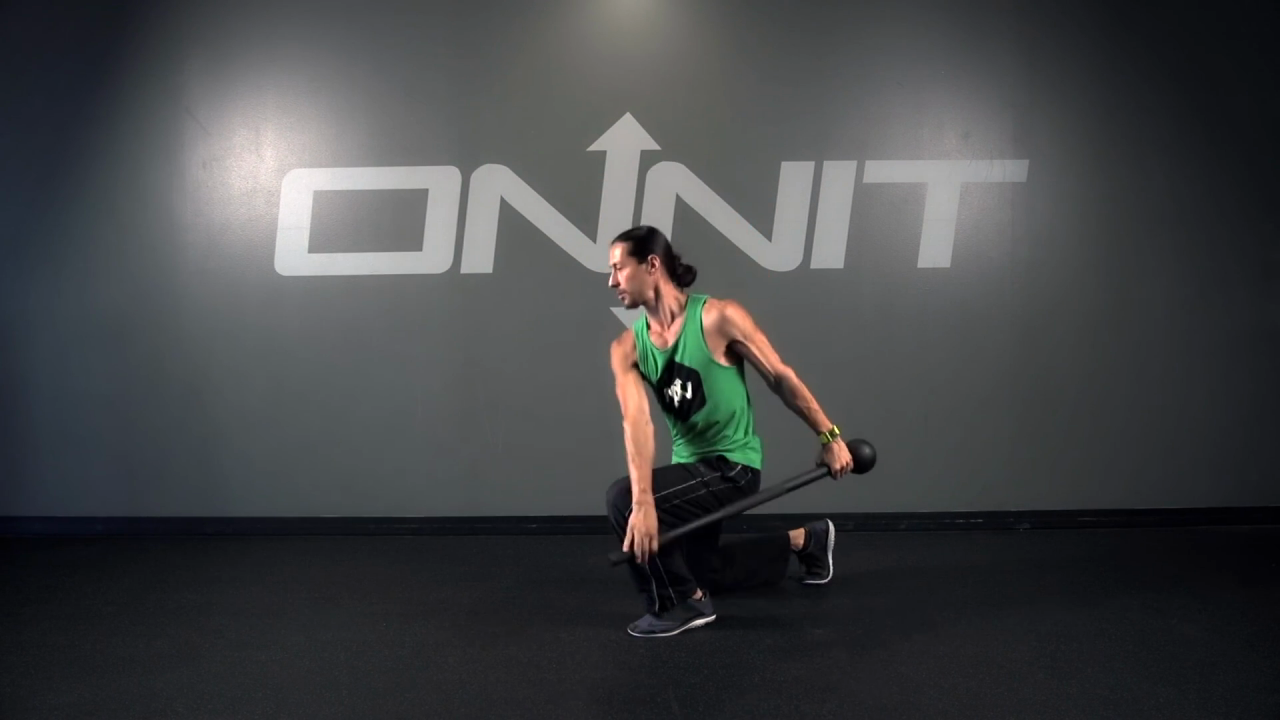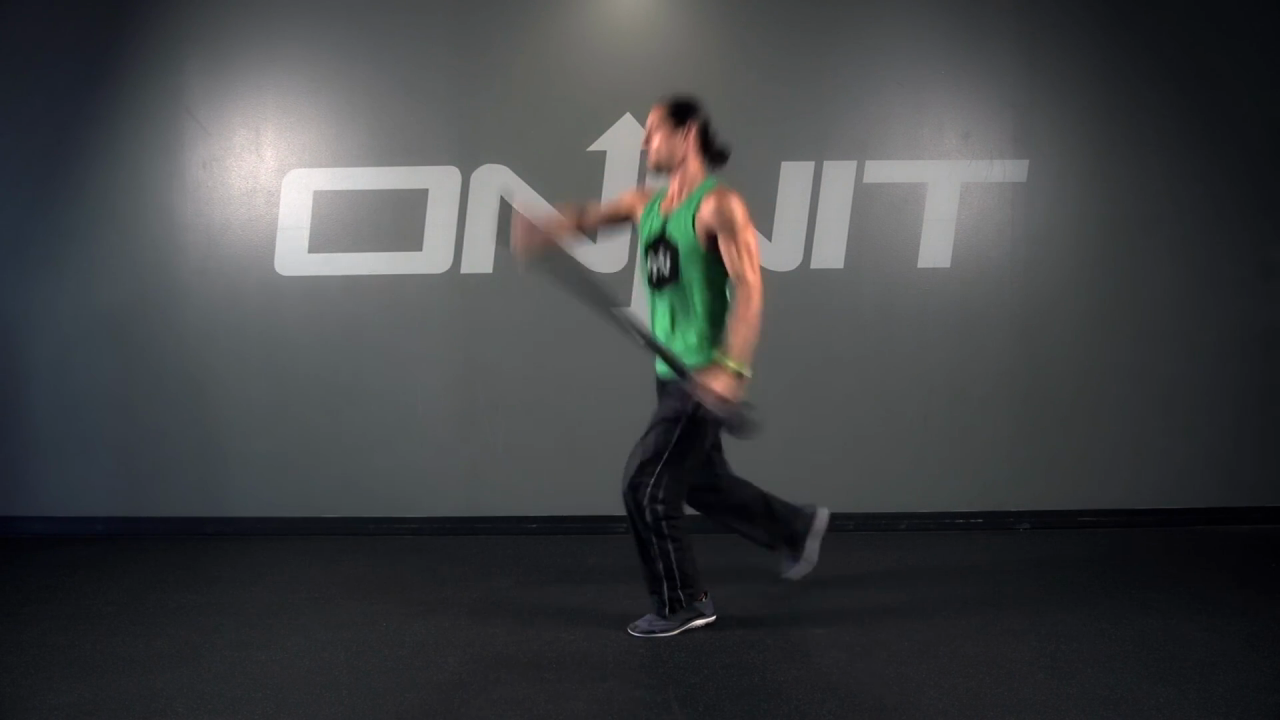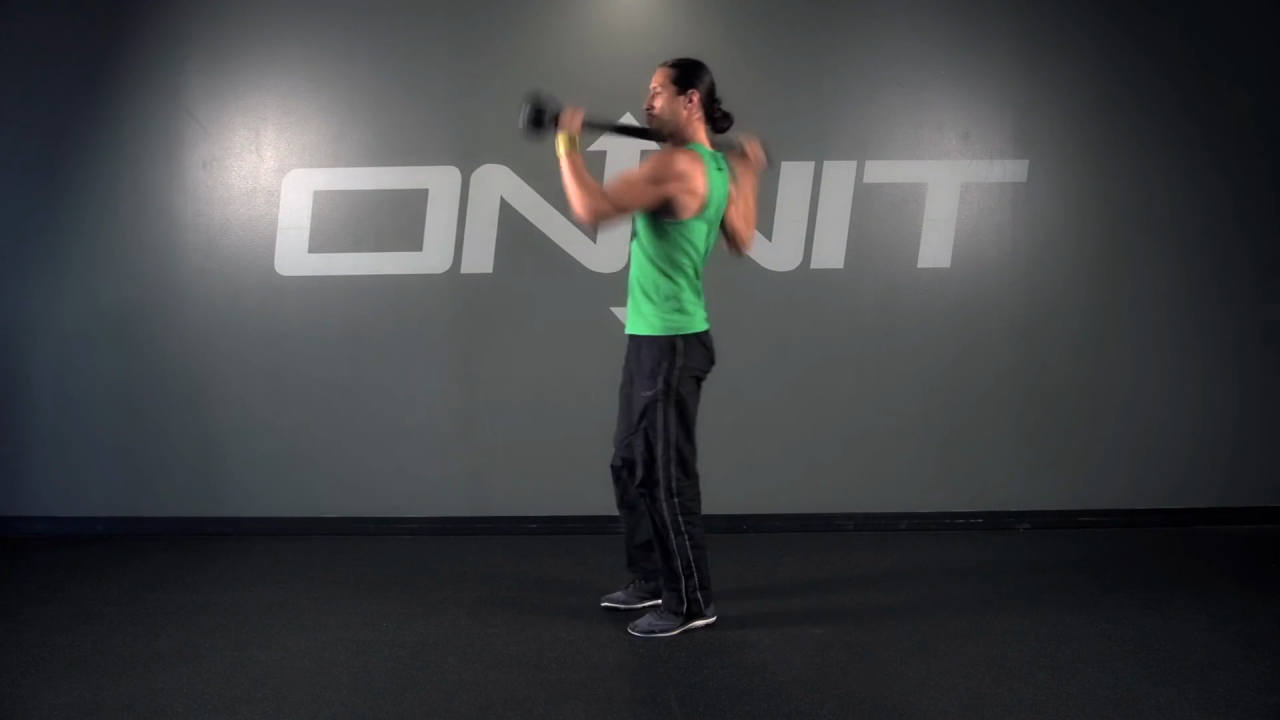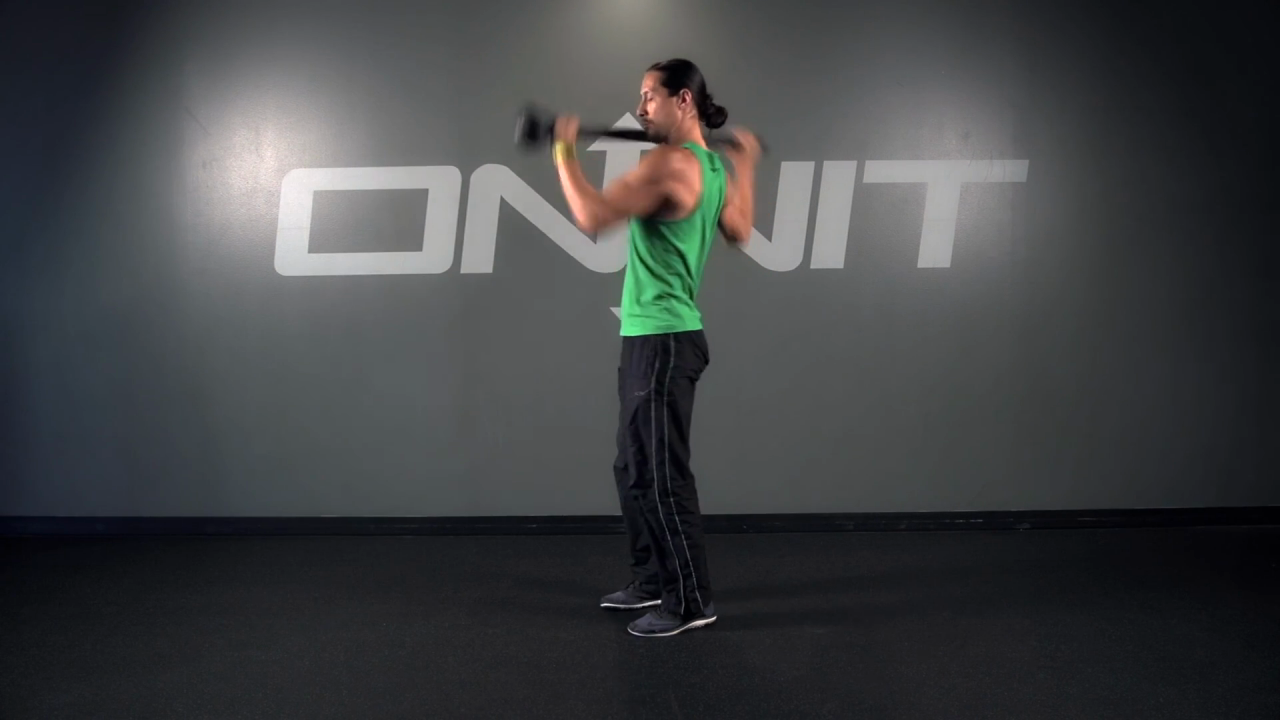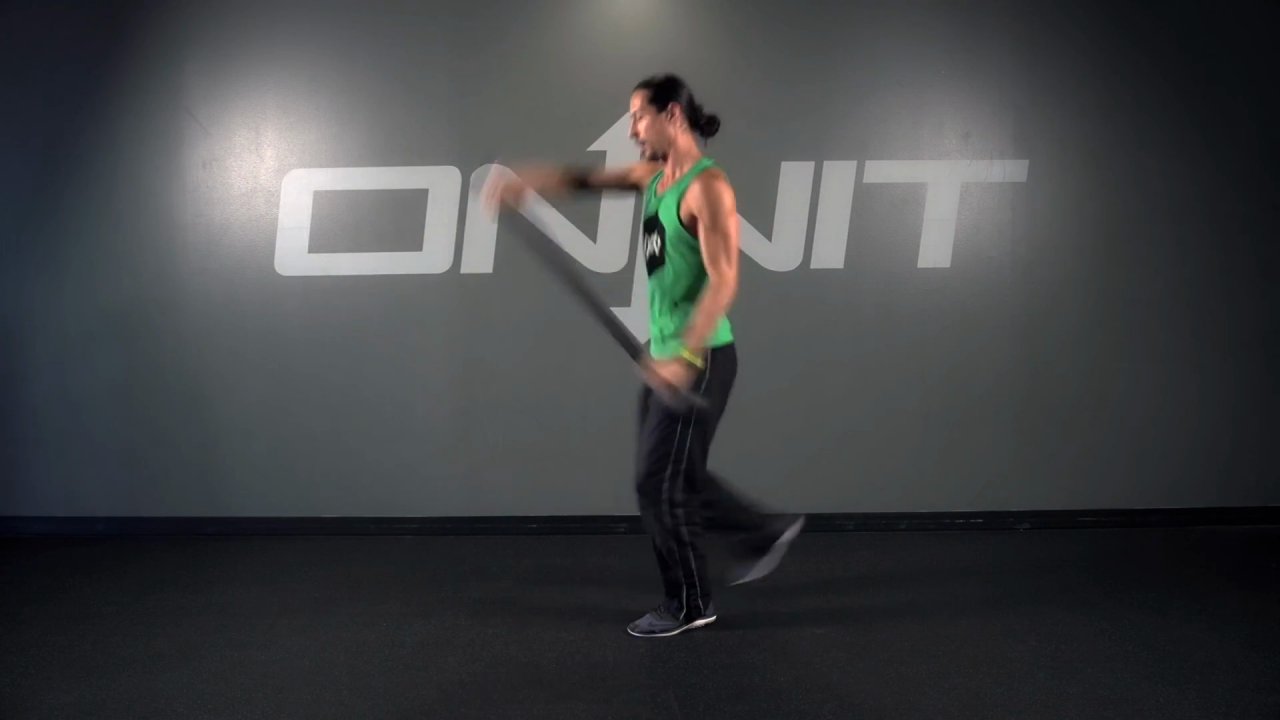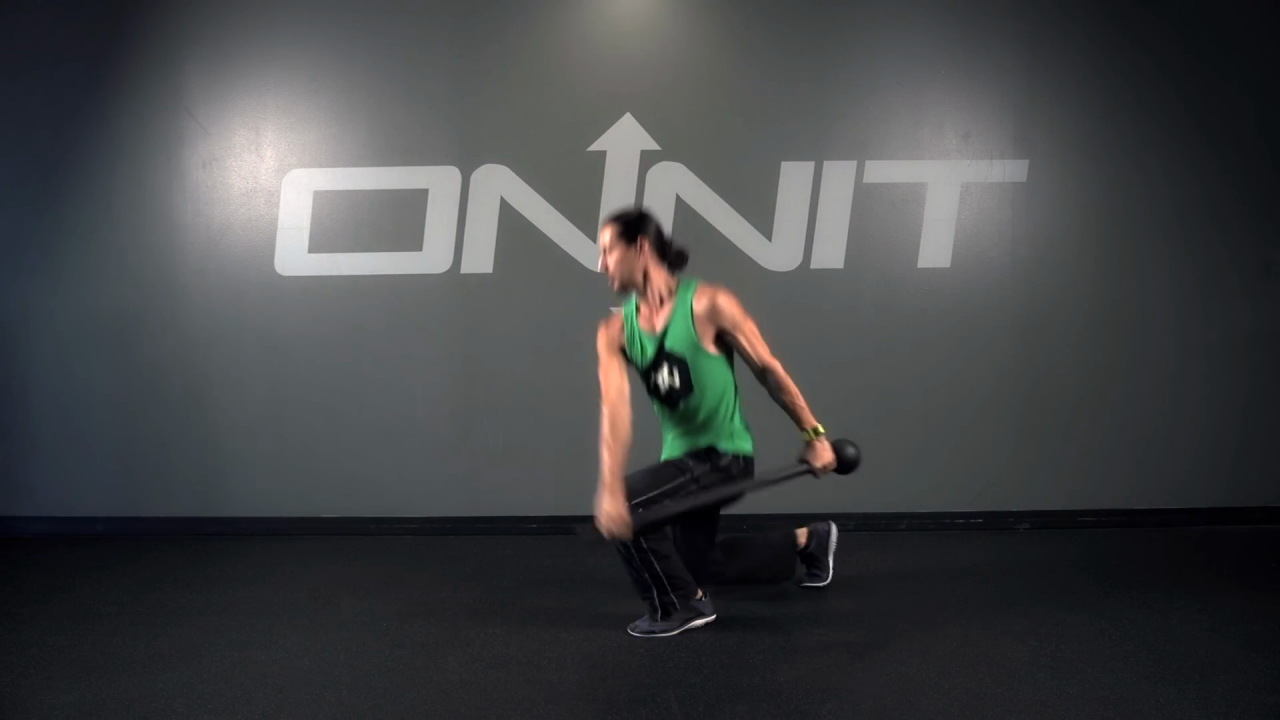
dt=0.4s
person 1, frame 1
left shoulder: (717, 318)
right shoulder: (627, 347)
left elbow: (781, 377)
right elbow: (637, 423)
left wrist: (829, 437)
right wrist: (644, 503)
left hip: (733, 465)
right hip: (690, 463)
left knee: (620, 498)
right knee: (703, 569)
left ankle: (680, 604)
right ankle: (808, 540)
person 1, frame 2
left shoulder: (721, 205)
right shoulder: (651, 203)
left elbow: (749, 291)
right elbow: (586, 219)
left wrist: (730, 368)
right wrist: (543, 229)
left hip: (706, 376)
right hip: (674, 375)
left knee: (645, 484)
right knee: (704, 485)
left ankle: (683, 604)
right ankle: (798, 525)
person 1, frame 3
left shoulder: (674, 164)
right shoulder: (721, 171)
left elbow: (590, 210)
right elbow: (742, 240)
left wrist: (568, 140)
right wrist: (749, 174)
left hip: (671, 342)
right hip: (654, 337)
left knee: (665, 475)
right knee: (631, 467)
left ankle: (691, 602)
right ankle: (652, 579)
person 1, frame 4
left shoulder: (669, 162)
right shoulder: (708, 165)
left elbow: (590, 215)
right elbow: (738, 232)
left wrist: (565, 147)
right wrist: (747, 163)
left hip: (665, 340)
right hip: (651, 339)
left knee: (660, 474)
right knee: (635, 469)
left ankle: (691, 601)
right ankle: (655, 579)
person 1, frame 5
left shoulder: (708, 186)
right shoulder: (651, 171)
left elbow: (723, 282)
right elbow: (593, 179)
left wrist: (687, 357)
right wrist: (530, 178)
left hip: (698, 361)
right hip: (665, 355)
left knee: (661, 485)
right knee: (678, 473)
left ankle: (688, 607)
right ankle: (764, 531)
person 1, frame 6
left shoulder: (707, 305)
right shoulder: (614, 331)
left elbow: (768, 370)
right elbow: (615, 407)
left wrist: (813, 434)
right wrist: (611, 487)
left hip: (724, 456)
right hip: (682, 456)
left knee: (623, 504)
right knee: (701, 561)
left ankle: (681, 604)
right ankle: (809, 540)
